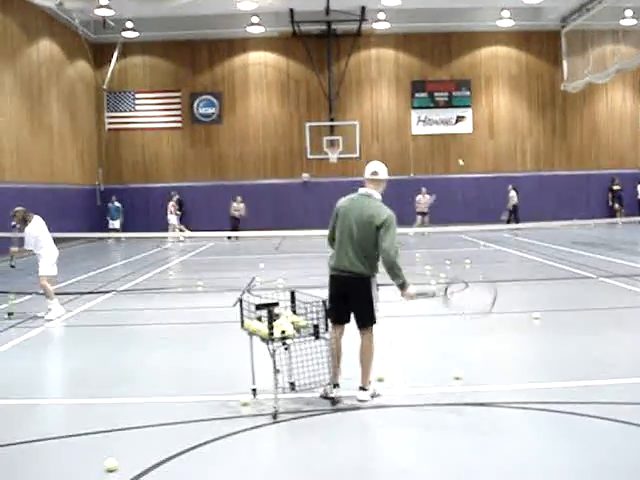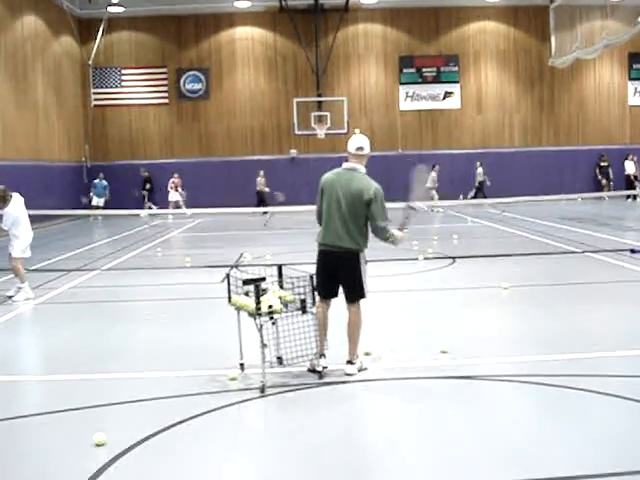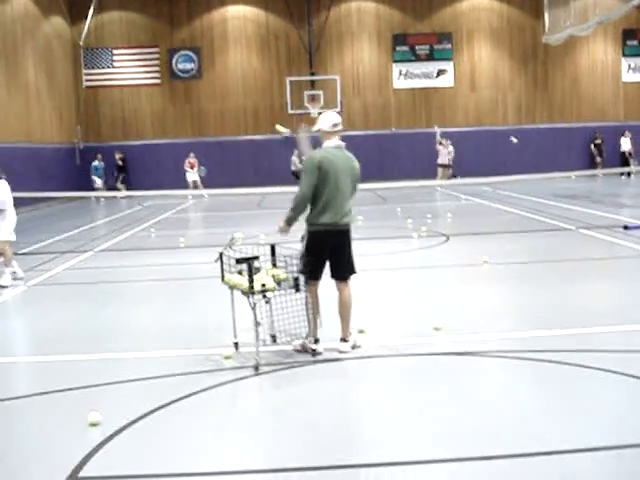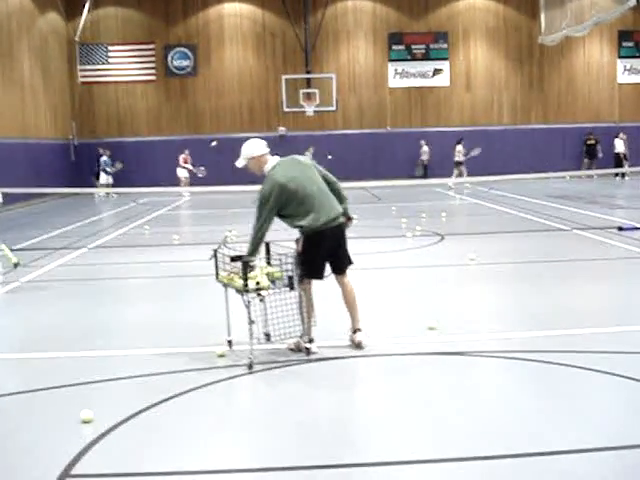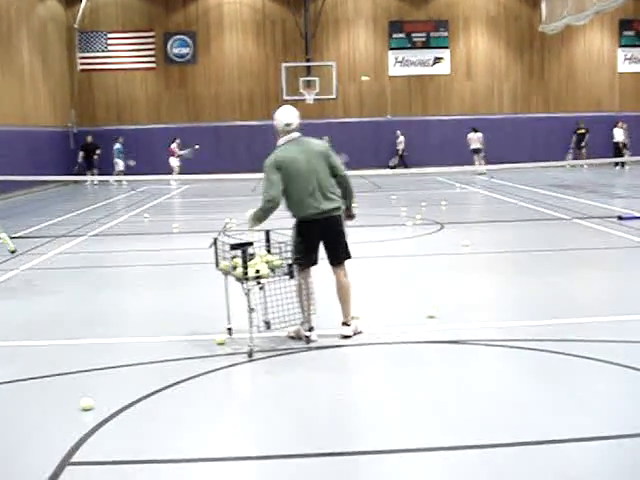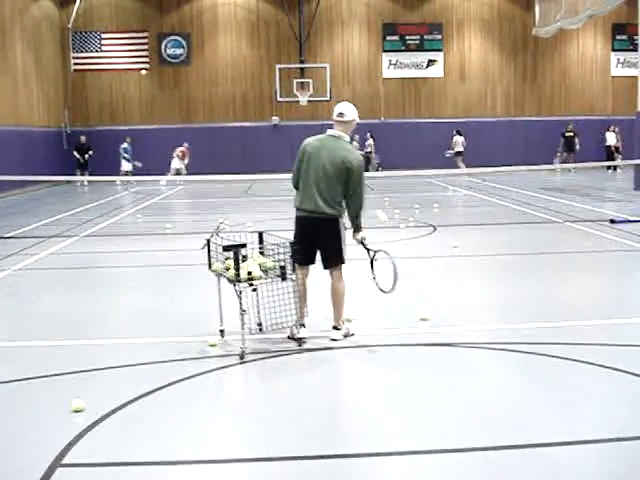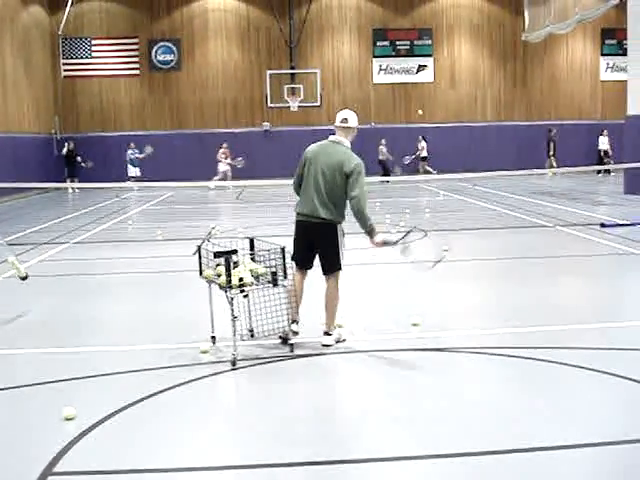
dt=0.7s
person 1, frame 1
left shoulder: (342, 203)
right shoulder: (385, 214)
left elbow: (331, 240)
right elbow: (388, 254)
right wrist: (402, 284)
left hip: (337, 274)
right hip: (362, 277)
left knee: (336, 329)
right knee: (366, 331)
left ankle: (334, 384)
right ankle: (365, 387)
person 1, frame 2
left shoulder: (326, 179)
right shoulder: (371, 188)
left elbow: (319, 215)
right elbow: (378, 227)
right wrist: (393, 236)
left hip: (326, 250)
right hip: (351, 253)
left knee: (323, 303)
right knee: (353, 305)
left ankle: (320, 356)
right ankle: (353, 361)
person 1, frame 3
left shoulder: (316, 157)
right shoulder: (353, 162)
left elbow: (304, 195)
left wrist: (289, 221)
left hip: (319, 229)
right hip: (342, 229)
left knee: (311, 284)
right knee: (343, 284)
left ankle: (313, 339)
right ankle: (346, 338)
person 1, frame 4
left shoulder: (269, 186)
right shoulder: (300, 160)
left elbow: (261, 227)
right elbow: (333, 183)
left wrist: (248, 259)
right wrist: (345, 211)
left hip: (315, 233)
right hip: (336, 224)
left knee: (304, 284)
right knee: (342, 278)
left ankle: (306, 339)
right ankle: (356, 330)
person 1, frame 5
left shoulder: (275, 159)
right shoulder: (319, 145)
left elbow: (272, 200)
right elbow: (343, 177)
left wrist: (256, 217)
right wrist: (349, 207)
left hip: (306, 221)
right hip: (333, 215)
left knee: (303, 272)
right knee: (340, 269)
left ankle: (306, 327)
right ankle: (348, 323)
person 1, frame 6
left shoulder: (309, 144)
right shoulder: (354, 157)
left elbow: (295, 180)
right elbow: (355, 198)
right wrist: (357, 228)
left hip: (304, 216)
right hip: (330, 219)
left knee: (301, 270)
right knee: (336, 272)
left ankle: (300, 324)
right ankle: (338, 326)
person 1, frame 7
left shoulder: (312, 150)
right shoulder: (353, 162)
left elbow: (297, 185)
right elbow: (357, 202)
right wrist: (371, 232)
left hip: (303, 220)
right hip: (329, 224)
left knee: (300, 271)
right knee: (332, 278)
left ankle: (293, 321)
right ankle: (329, 332)
